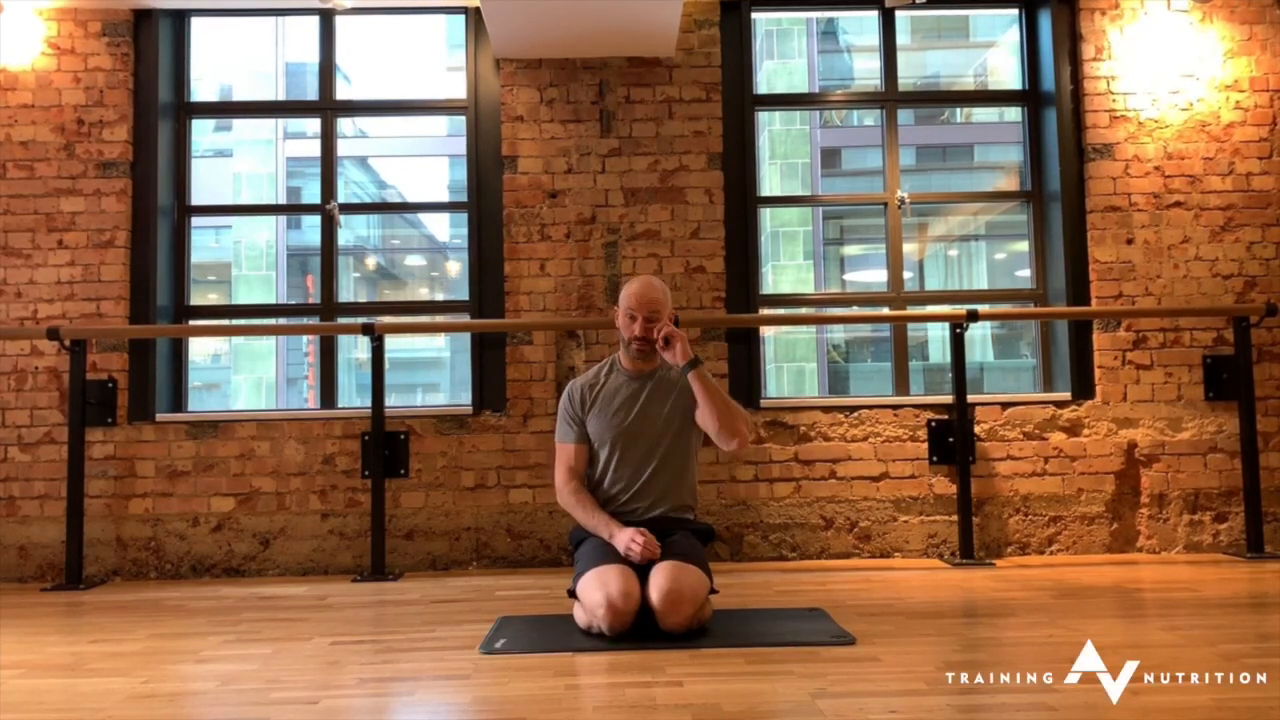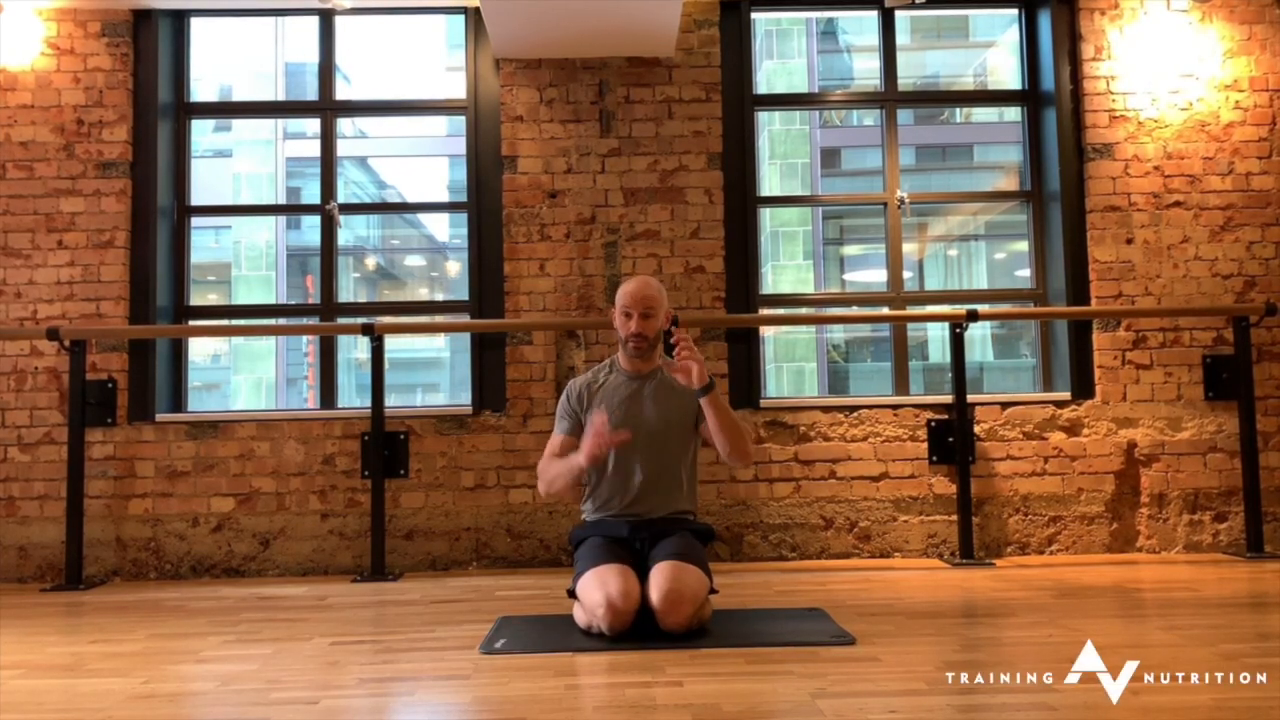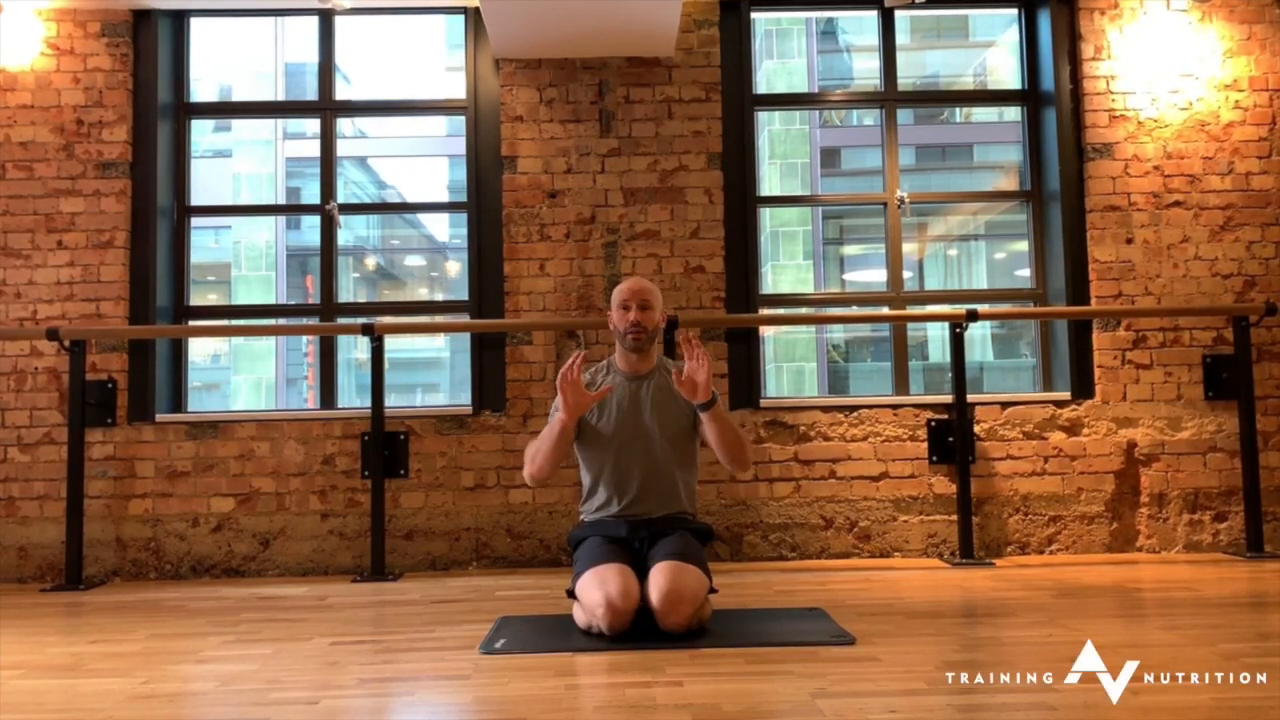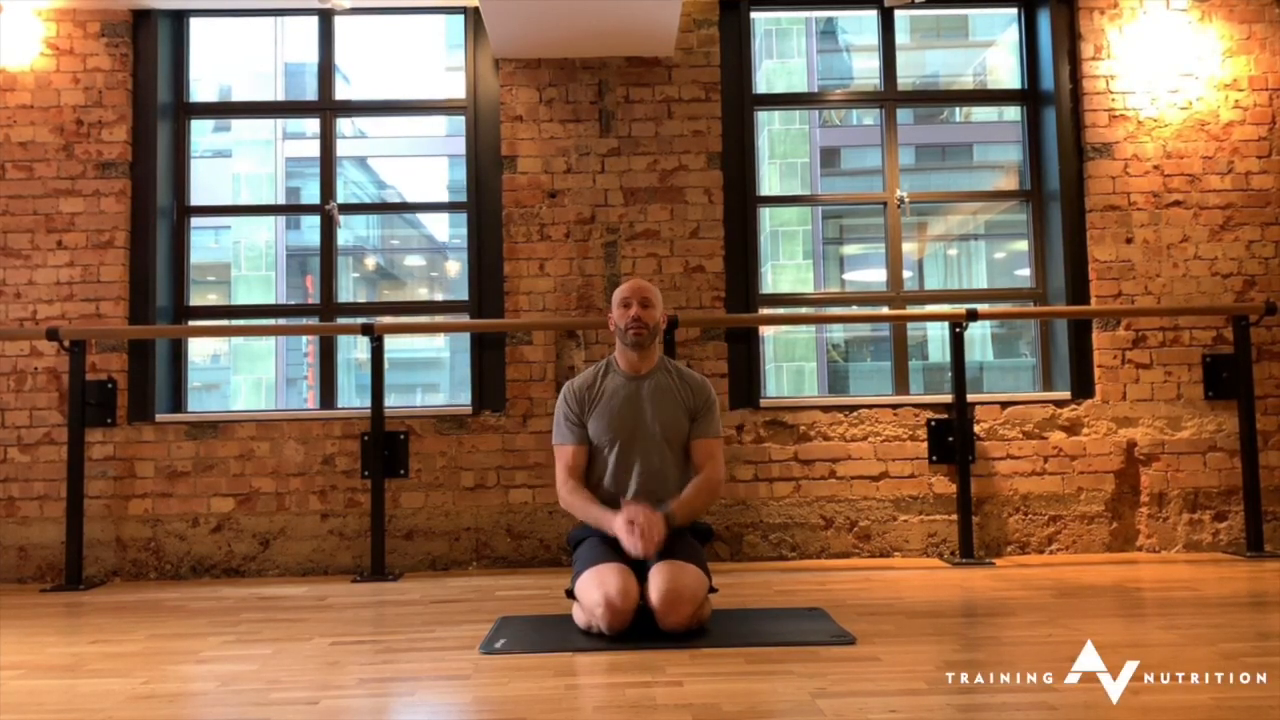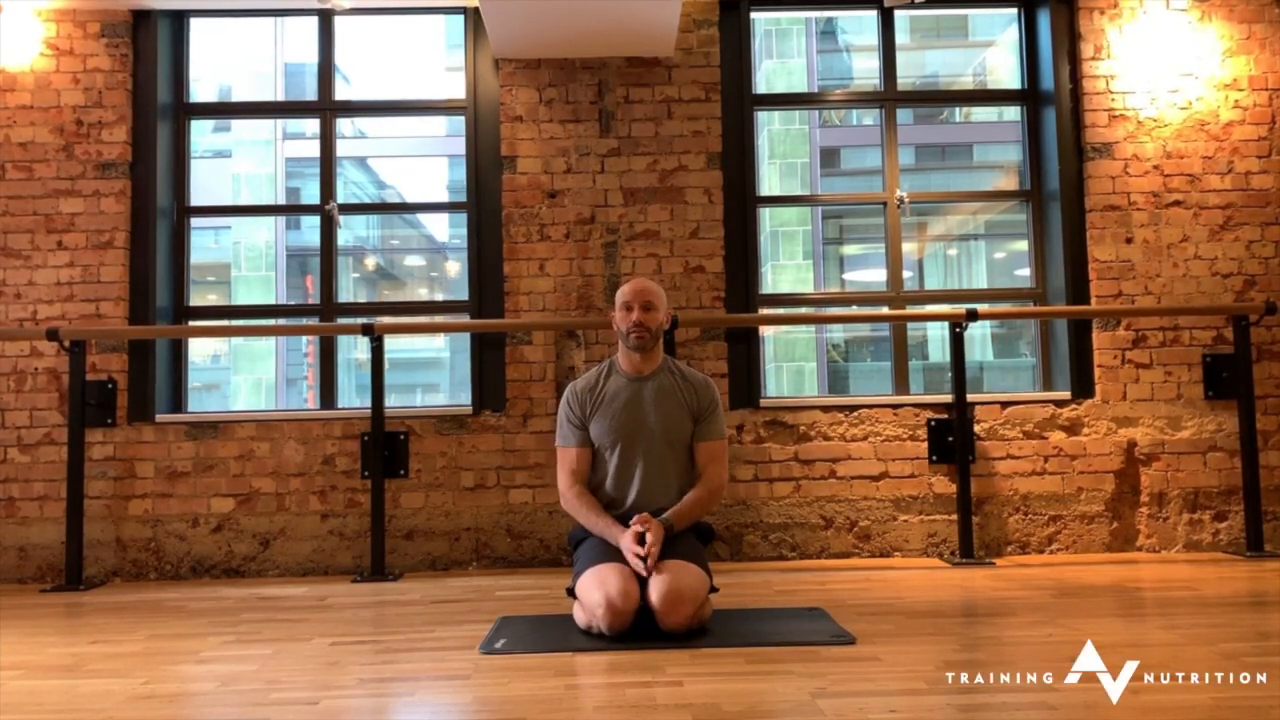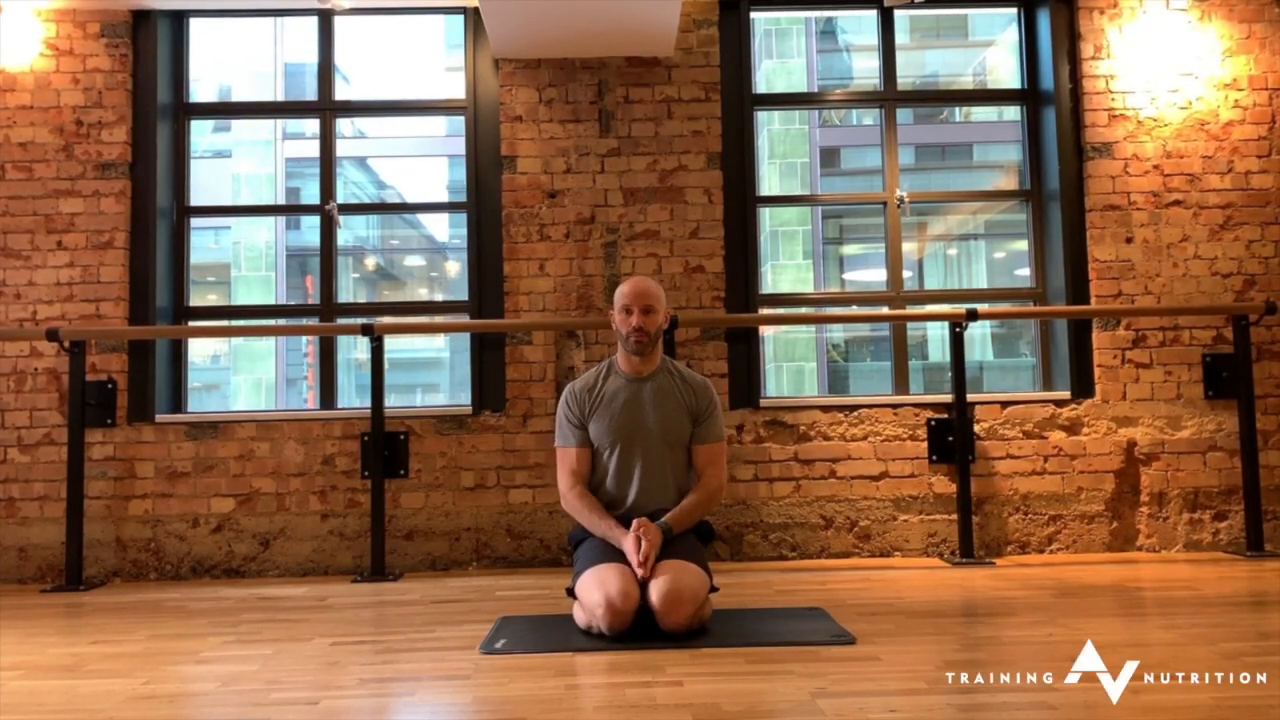
dt=0.4s
person 1, frame 1
left shoulder: (689, 383)
right shoulder: (581, 391)
left elbow: (736, 438)
right elbow: (567, 484)
left wrist: (689, 365)
right wrist: (616, 533)
left hip: (675, 528)
right hip: (604, 531)
left knee: (675, 608)
right knee: (614, 609)
left ankle: (645, 591)
right ankle: (589, 598)
person 1, frame 2
left shoulder: (689, 387)
right shoulder: (581, 390)
left elbow: (741, 457)
right elbow: (546, 481)
left wrist: (705, 388)
right wrist: (582, 458)
left hip: (674, 528)
right hip: (605, 528)
left knee: (675, 608)
right knee: (612, 610)
left ankle: (647, 592)
right ankle: (588, 599)
person 1, frame 3
left shoulder: (690, 384)
right shoulder: (579, 389)
left elbow: (740, 462)
right elbow: (535, 473)
left wrist: (705, 402)
right wrist: (567, 416)
left hip: (673, 527)
right hip: (604, 529)
left knee: (675, 608)
right knee: (612, 610)
left ankle: (673, 592)
right ankle: (588, 599)
person 1, frame 4
left shoulder: (695, 389)
right shoulder: (578, 392)
left elbow: (711, 477)
right elbow: (568, 486)
left wrist: (664, 518)
right wrist: (614, 522)
left hip: (674, 529)
right hip: (602, 530)
left knee: (674, 609)
right knee: (612, 609)
left ankle: (655, 588)
right ankle: (587, 598)
person 1, frame 5
left shoulder: (699, 389)
right shoulder: (581, 393)
left elbow: (714, 479)
right elbow: (570, 488)
left wrist: (663, 524)
right wrist: (620, 535)
left hip: (676, 528)
right hip: (603, 531)
left knee: (674, 608)
right knee: (612, 609)
left ankle: (652, 588)
right ankle: (587, 596)
person 1, frame 6
left shoulder: (697, 391)
right shoulder: (580, 394)
left elbow: (712, 482)
right elbow: (571, 489)
left wrist: (661, 529)
right wrist: (623, 537)
left hip: (676, 528)
right hip: (603, 530)
left knee: (674, 610)
right knee: (612, 611)
left ankle: (650, 590)
right ankle: (587, 597)
